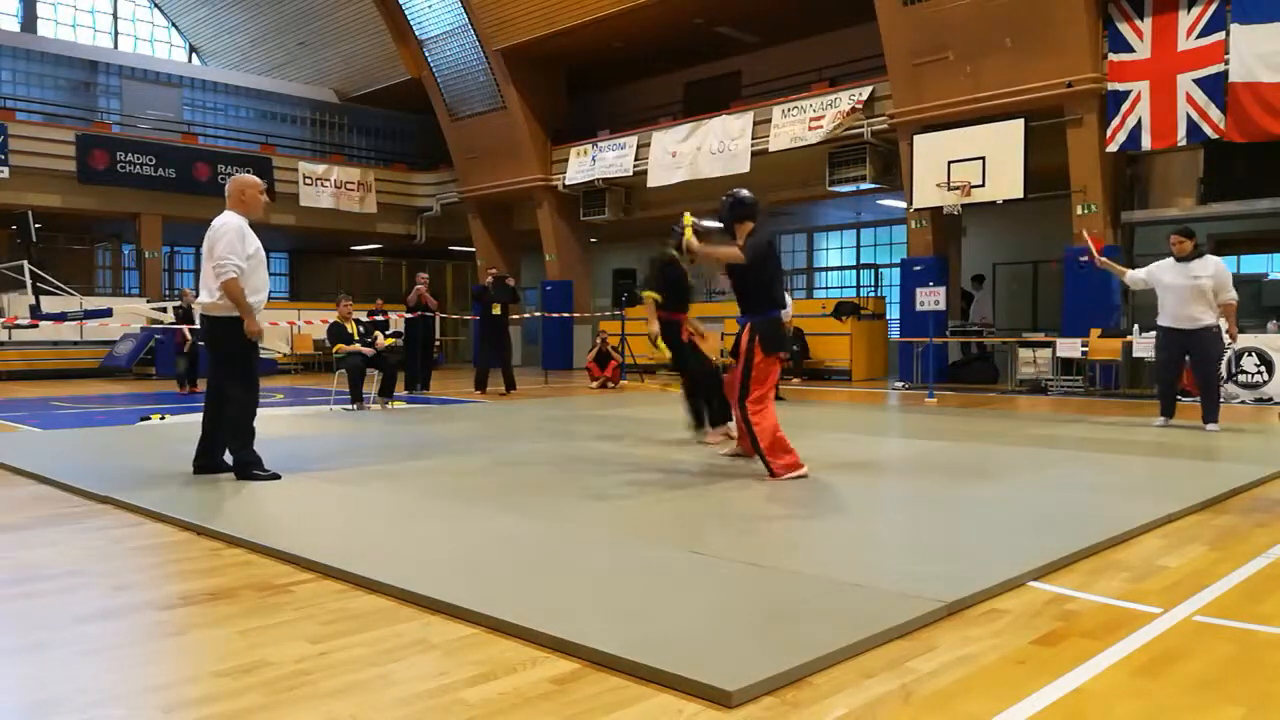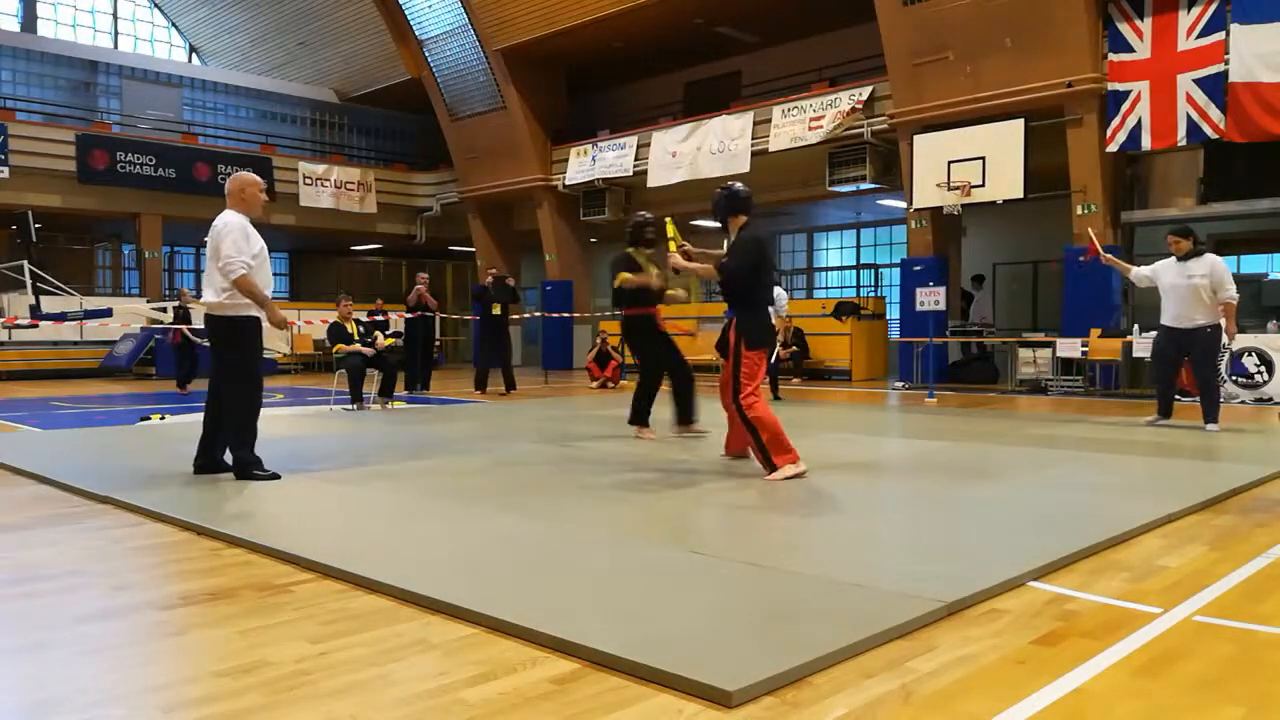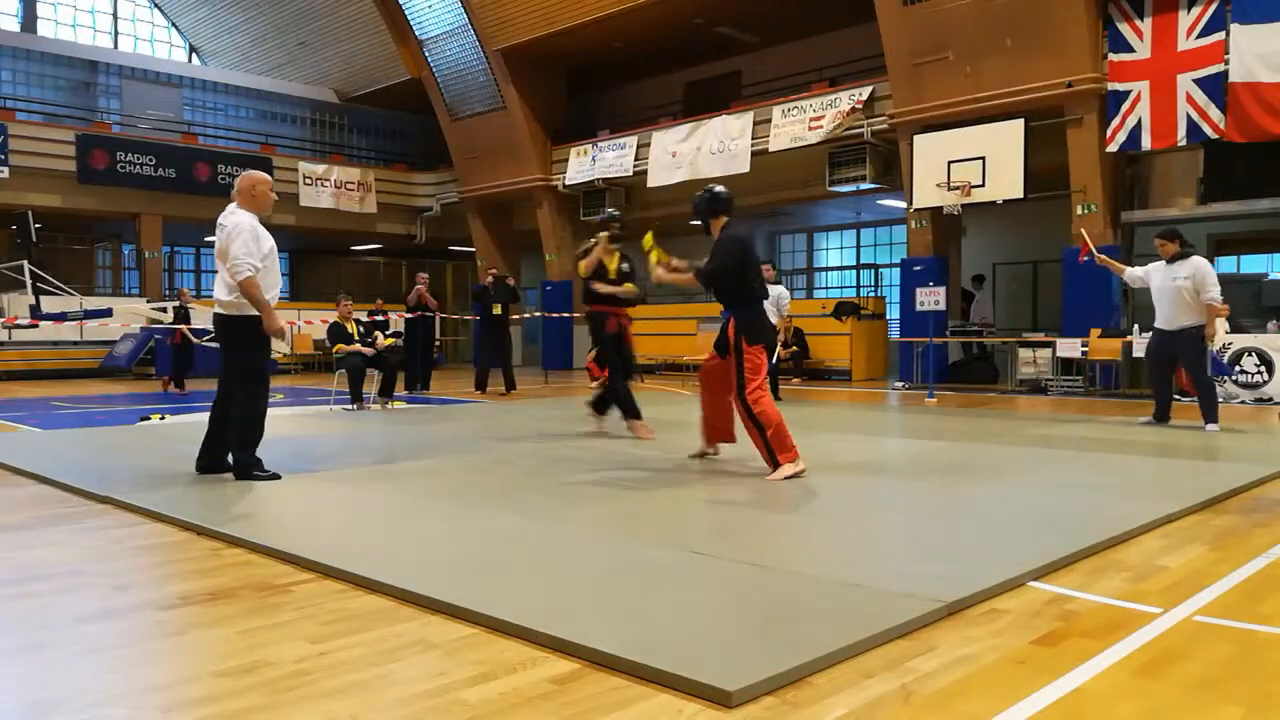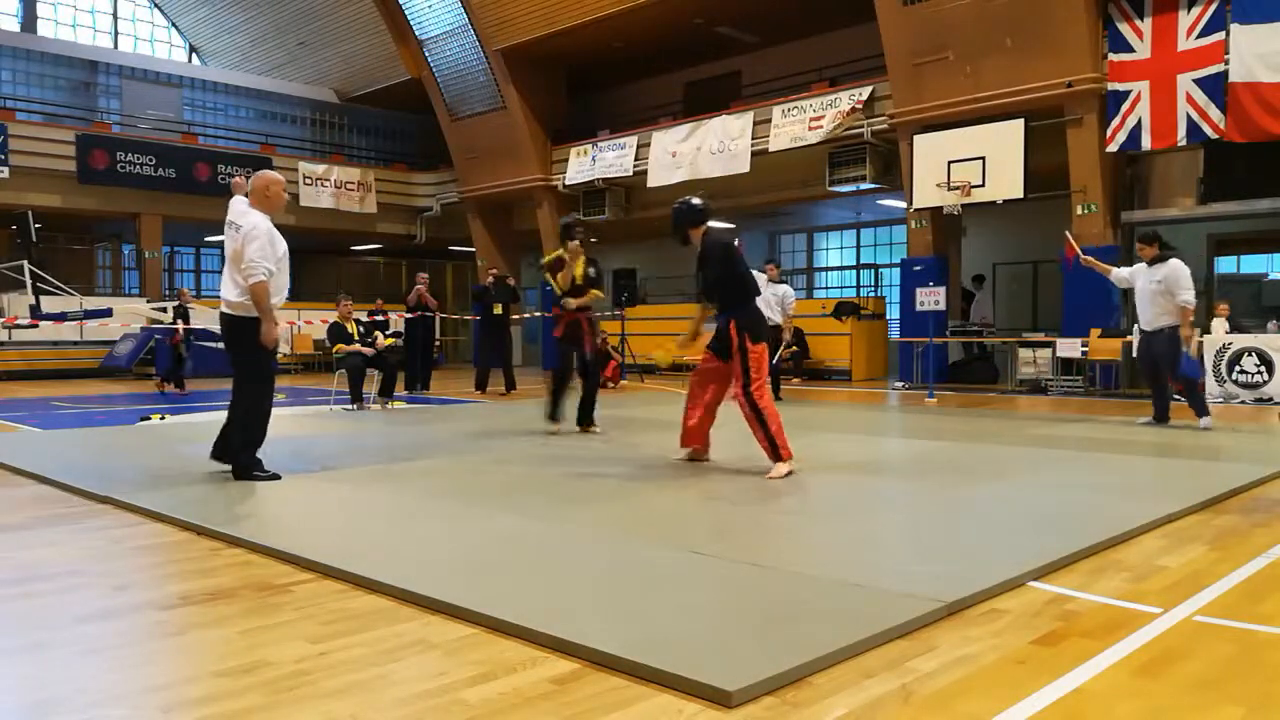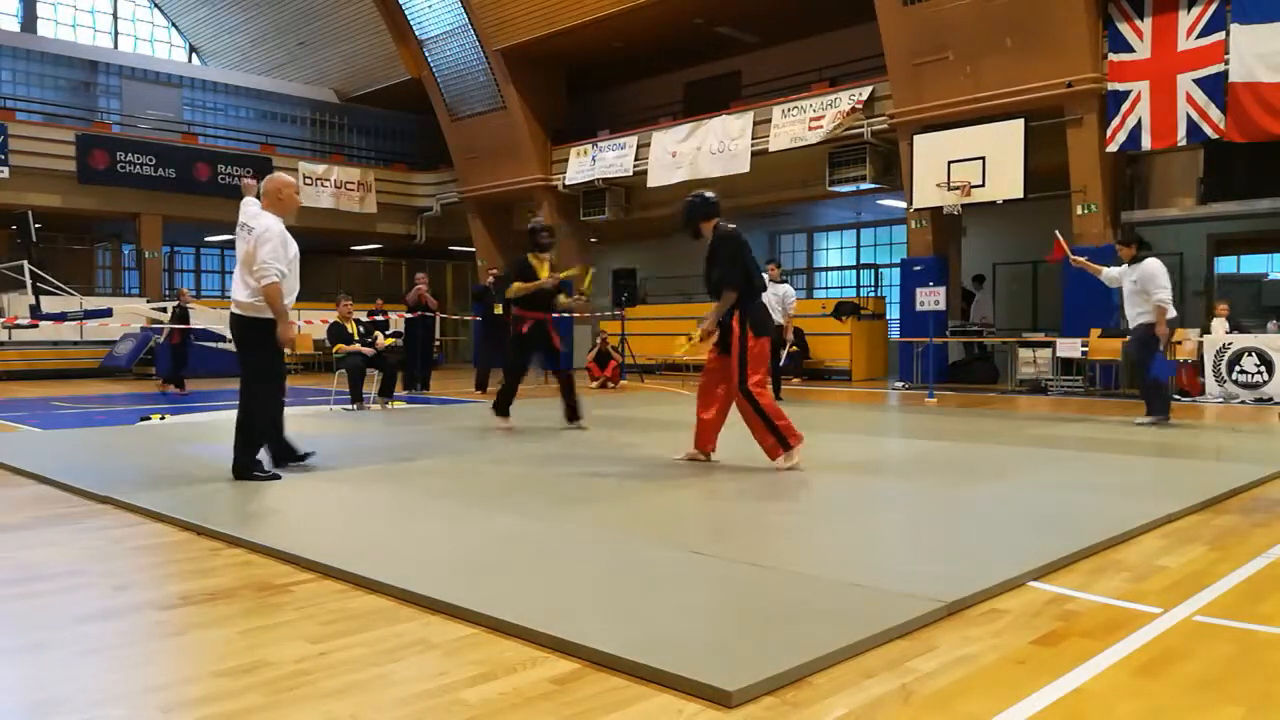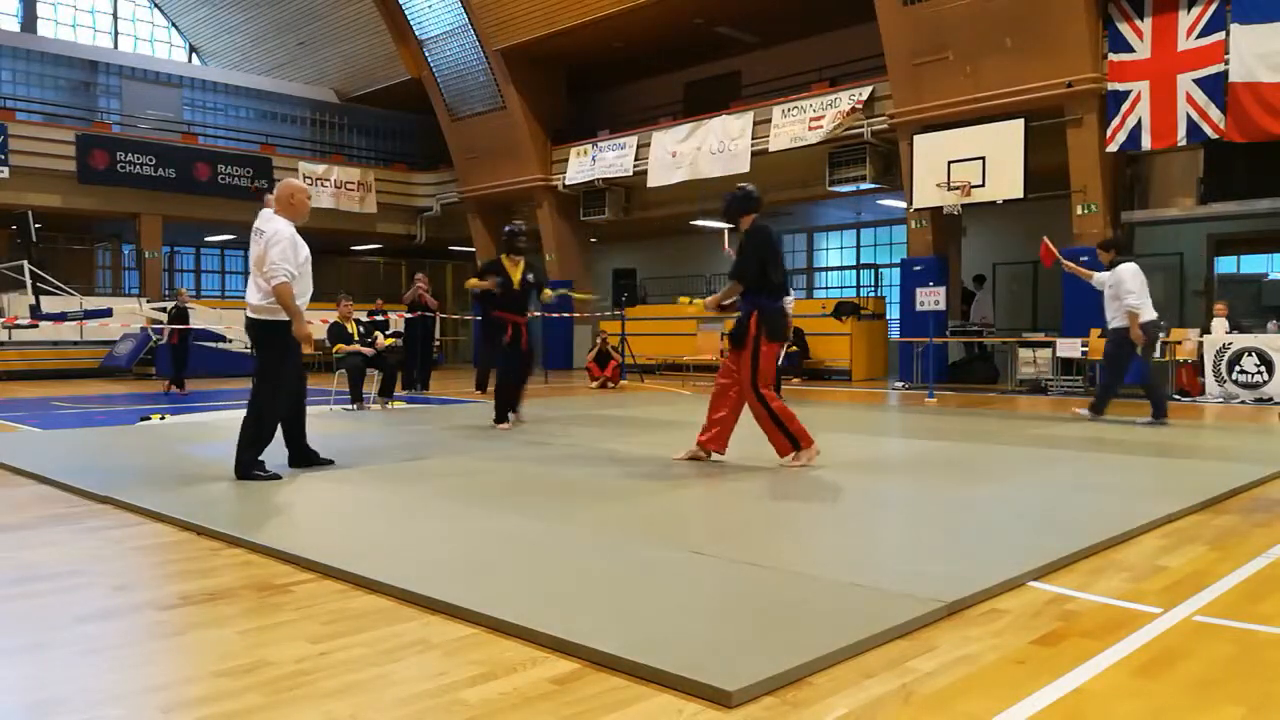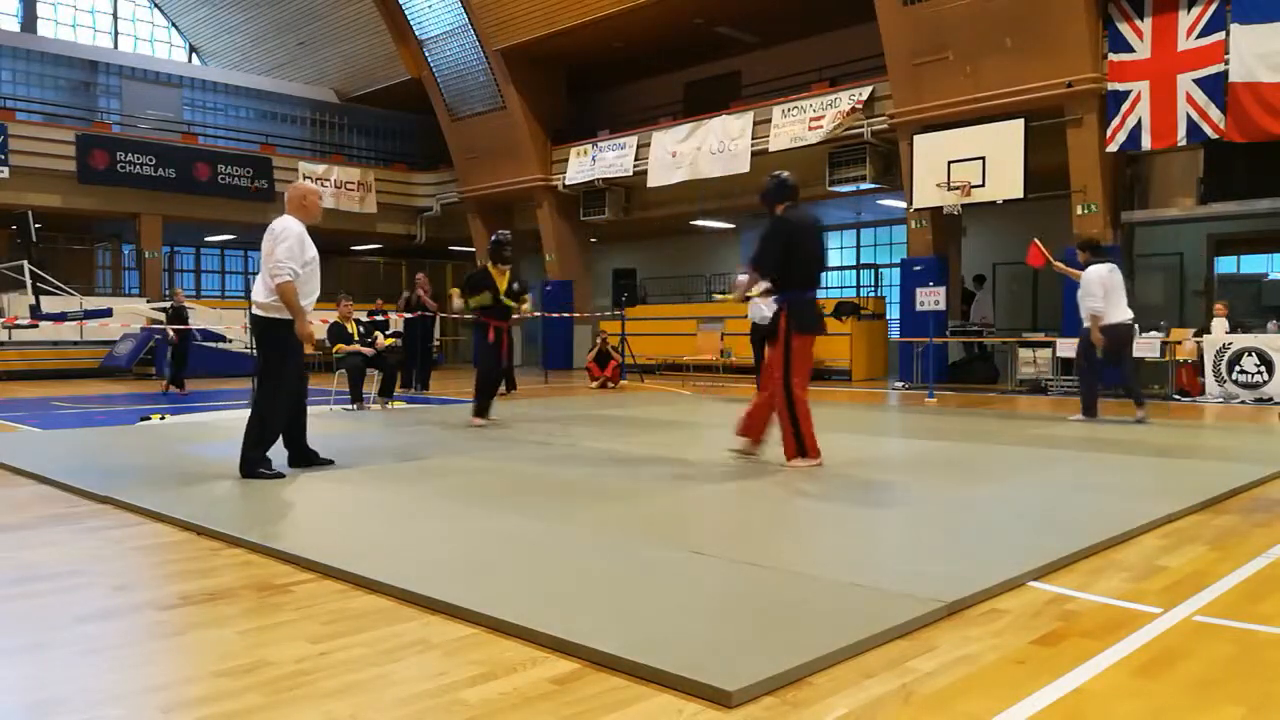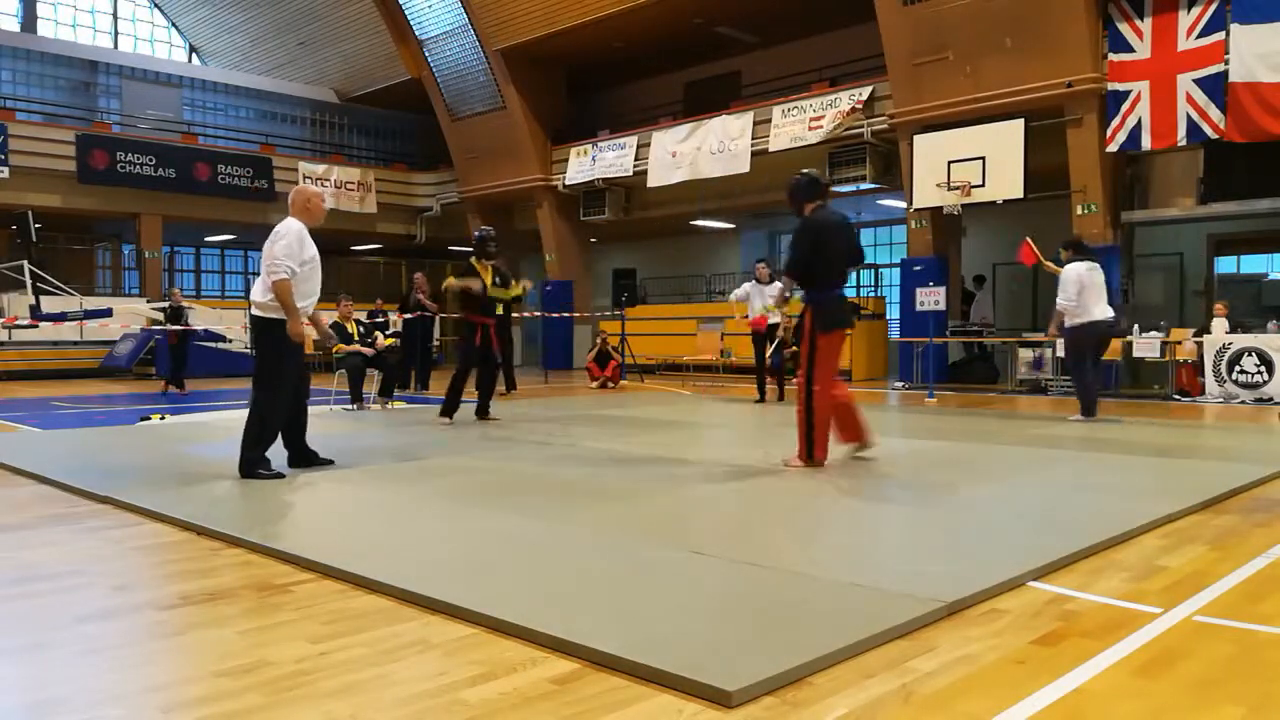
dt=0.2s
person 1, frame 1
left shoulder: (231, 224)
right shoulder: (232, 225)
right elbow: (229, 276)
right wrist: (250, 316)
left hip: (221, 319)
right hip: (230, 320)
left knee: (222, 389)
right knee: (242, 390)
left ankle: (208, 457)
right ankle: (245, 462)
person 1, frame 2
left shoulder: (230, 222)
right shoulder: (235, 224)
right elbow: (238, 273)
right wrist: (269, 307)
left hip: (225, 318)
right hip: (236, 319)
left knee: (223, 390)
right knee: (245, 390)
left ankle: (208, 457)
right ankle: (245, 462)
person 1, frame 3
left shoulder: (231, 216)
right shoulder: (245, 224)
right elbow: (244, 276)
left wrist: (239, 195)
right wrist: (269, 314)
left hip: (233, 316)
right hip: (245, 319)
left knee: (232, 390)
right knee: (251, 391)
left ankle: (213, 456)
right ankle: (245, 462)
person 1, frame 4
left shoulder: (239, 212)
right shoulder: (260, 227)
left elbow: (239, 198)
right elbow: (256, 278)
left wrist: (239, 188)
right wrist: (269, 322)
left hip: (238, 317)
right hip: (250, 320)
left knee: (249, 388)
right knee: (256, 389)
left ankle: (229, 449)
right ankle: (245, 463)
person 1, frame 5
left shoulder: (252, 213)
right shoulder: (272, 229)
left elbow: (250, 200)
right elbow: (269, 280)
left wrist: (250, 189)
right wrist: (284, 323)
left hip: (251, 318)
right hip: (260, 321)
left knee: (270, 387)
right knee: (259, 391)
left ankle: (280, 449)
right ankle: (245, 464)
person 1, frame 6
left shoulder: (266, 222)
right shoulder: (283, 232)
right elbow: (280, 281)
left wrist: (270, 205)
right wrist: (298, 321)
left hip: (273, 322)
right hip: (273, 323)
left knee: (292, 388)
right knee: (270, 393)
left ankle: (300, 452)
right ankle: (248, 462)
person 1, frame 7
left shoulder: (287, 227)
right shoulder: (292, 230)
right elbow: (283, 278)
right wrist: (300, 319)
left hip: (282, 321)
right hip: (277, 322)
left knee: (294, 388)
right knee: (274, 391)
left ankle: (299, 452)
right ankle: (253, 460)
person 1, frame 8
left shoulder: (299, 234)
right shoulder: (292, 230)
right elbow: (279, 276)
left wrist: (317, 321)
right wrist: (293, 319)
left hip: (285, 324)
right hip: (273, 323)
left knee: (296, 388)
right knee: (272, 392)
left ankle: (299, 452)
right ankle: (252, 460)
person 2, frame 1
left shoulder: (760, 242)
right shoulder: (754, 243)
left elbow: (739, 257)
right elbow: (735, 261)
left wrist: (700, 250)
right wrist: (703, 251)
left hip: (761, 331)
right hip: (760, 329)
left knee: (751, 400)
right knee: (737, 387)
left ankle: (788, 464)
right ankle: (746, 444)
person 2, frame 2
left shoulder: (750, 239)
right shoulder: (748, 238)
left elbow: (723, 273)
right elbow: (731, 259)
left wrist: (684, 266)
right wrist: (697, 253)
left hip: (747, 327)
right hip: (747, 324)
left knee: (745, 396)
right knee: (731, 386)
left ankle: (787, 461)
right ankle: (738, 444)
person 2, frame 3
left shoulder: (732, 240)
right shoulder: (733, 236)
left elbow: (706, 278)
right elbow: (715, 268)
left wrist: (667, 278)
right wrist: (684, 265)
left hip: (745, 326)
right hip: (738, 324)
left knee: (749, 393)
right knee: (713, 378)
left ankle: (787, 459)
right ankle: (713, 441)
person 2, frame 4
left shoulder: (717, 245)
right shoulder: (708, 247)
left elbow: (714, 299)
left wrist: (692, 332)
right wrist: (698, 329)
left hip: (744, 326)
right hip: (730, 326)
left knee: (751, 391)
right knee: (702, 383)
left ankle: (781, 457)
right ankle: (697, 446)
person 2, frame 5
left shoulder: (727, 238)
right shoulder: (720, 241)
left elbow: (734, 288)
left wrist: (713, 320)
right wrist: (713, 321)
left hip: (748, 321)
right hip: (736, 321)
left knee: (747, 387)
right knee: (712, 383)
left ankle: (788, 443)
right ankle: (703, 447)
person 2, frame 6
left shoulder: (754, 235)
right shoulder: (762, 234)
left elbow: (742, 279)
left wrist: (717, 299)
right wrist: (727, 301)
left hip: (763, 320)
right hip: (761, 318)
left knee: (758, 387)
right knee: (728, 382)
left ankle: (802, 446)
right ankle: (706, 445)
person 2, frame 7
left shoulder: (781, 224)
right shoulder: (811, 222)
left elbow: (760, 267)
left wrist: (743, 289)
left hip: (792, 311)
right hip: (805, 306)
left knee: (788, 382)
right knee: (775, 376)
left ankle: (806, 452)
right ankle: (752, 437)
person 2, frame 8
left shoulder: (810, 224)
right shoulder: (842, 221)
left elbow: (793, 270)
right elbow: (855, 259)
left wrist: (780, 296)
left hip: (820, 310)
right hip: (838, 306)
left knee: (812, 380)
right knee: (826, 377)
left ankle: (811, 454)
right ankle: (856, 435)
person 3, frame 1
left shoulder: (678, 264)
right shoulder: (666, 261)
right elbow: (649, 293)
left wrist: (694, 324)
right wrist: (653, 322)
left hip: (676, 327)
right hip: (668, 327)
left knee: (709, 371)
right knee: (697, 372)
left ankle: (718, 425)
right ankle: (701, 428)
person 3, frame 2
left shoulder: (651, 263)
right shoulder: (623, 260)
left elbow: (661, 294)
right elbow: (622, 280)
left wrist: (676, 295)
right wrist: (647, 279)
left hip: (652, 322)
right hip: (635, 322)
left knee: (680, 369)
right knee: (652, 372)
left ankle: (685, 422)
right ankle: (640, 423)
person 3, frame 3
left shoulder: (625, 260)
right shoulder: (589, 255)
left elbow: (632, 290)
right elbow: (584, 271)
left wrist: (610, 288)
right wrist: (600, 246)
left hip: (620, 318)
right hip: (599, 318)
left knee: (623, 368)
right knee: (616, 368)
left ankle: (598, 407)
right ankle: (633, 420)
person 3, frame 4
left shoulder: (592, 264)
right shoulder: (556, 262)
left elbow: (596, 294)
right elbow: (562, 285)
left wrist: (578, 301)
right wrist: (570, 259)
left hip: (585, 323)
right hip: (563, 323)
left knee: (591, 373)
right knee: (562, 369)
left ankle: (586, 421)
right ankle: (554, 417)
person 3, frame 5
left shoulder: (552, 268)
right shoulder: (521, 264)
left elbow: (557, 298)
right elbow: (511, 291)
left wrist: (570, 301)
right wrist: (540, 283)
left hip: (545, 324)
right hip: (524, 323)
left knee: (563, 369)
right knee: (515, 370)
left ankle: (573, 416)
right ankle: (501, 411)
person 3, frame 6
left shoulder: (531, 269)
right shoulder: (493, 266)
left elbow: (544, 291)
right elbow: (470, 283)
left wrist: (548, 295)
right wrist: (483, 285)
left hip: (521, 326)
right hip: (501, 324)
left knee: (523, 368)
right knee: (506, 369)
left ankle: (512, 407)
right ankle: (501, 417)
person 3, frame 7
left shoulder: (514, 278)
right shoulder: (480, 274)
left elbow: (525, 296)
right elbow: (458, 290)
left wrist: (526, 305)
right wrist: (457, 300)
left hip: (503, 330)
right hip: (484, 328)
left knee: (497, 372)
right knee: (487, 367)
left ankle: (482, 409)
right ankle: (479, 413)
person 3, frame 8
left shoulder: (497, 271)
right shoulder: (467, 270)
left elbow: (511, 290)
right elbow: (448, 284)
left wrist: (522, 285)
right wrist: (467, 283)
left hip: (489, 328)
right hip: (470, 326)
left knee: (490, 369)
right knee: (465, 367)
left ankle: (483, 410)
right ankle: (447, 412)
person 4, frame 1
left shoulder: (1213, 264)
right shoulder: (1161, 267)
left elbow: (1227, 297)
right elbow: (1134, 278)
left wrist: (1231, 324)
right wrist: (1108, 265)
left hip: (1204, 330)
right hip: (1169, 330)
left knee: (1207, 376)
right knee: (1166, 374)
left ankle: (1211, 420)
right ankle: (1166, 414)
person 4, frame 2
left shoulder: (1212, 262)
right shoulder: (1164, 266)
left elbow: (1228, 295)
right elbow: (1139, 275)
left wrist: (1230, 323)
right wrist: (1114, 262)
left hip: (1203, 330)
right hip: (1170, 329)
left knee: (1206, 376)
right knee: (1162, 371)
left ankle: (1211, 420)
right ankle: (1163, 413)
person 4, frame 3
left shoulder: (1197, 265)
right shoulder: (1156, 269)
left elbow: (1211, 297)
right elbow: (1132, 275)
left wrist: (1211, 325)
right wrist: (1108, 263)
left hip: (1192, 330)
right hip: (1163, 331)
left knee: (1201, 376)
right knee: (1157, 374)
left ankle: (1211, 420)
right ankle: (1161, 415)
person 4, frame 4
left shoulder: (1174, 267)
right shoulder: (1142, 269)
left elbow: (1186, 299)
right elbow: (1119, 276)
left wrist: (1185, 327)
right wrist: (1094, 264)
left hip: (1171, 329)
right hip: (1149, 331)
left knee: (1178, 372)
right knee: (1152, 375)
left ankle: (1203, 413)
right ankle: (1160, 415)
person 4, frame 5
left shoulder: (1149, 266)
right shoulder: (1131, 268)
left elbow: (1160, 297)
right elbow: (1109, 275)
left wrist: (1160, 324)
right wrist: (1084, 264)
left hip: (1153, 326)
right hip: (1146, 326)
left knee: (1141, 367)
right knee: (1151, 370)
left ankle: (1156, 412)
right ankle: (1160, 412)
person 4, frame 6
left shoulder: (1123, 271)
right shoulder: (1122, 270)
left elbow: (1132, 302)
right elbow: (1098, 279)
left wrist: (1134, 329)
right wrist: (1074, 269)
left hip: (1132, 329)
right hip: (1146, 326)
left knee: (1111, 370)
right knee: (1146, 371)
left ankle: (1095, 410)
right ankle: (1159, 413)
person 4, frame 7
left shoulder: (1093, 272)
right shoulder: (1111, 268)
left elbow: (1095, 306)
left wrist: (1095, 331)
right wrist: (1064, 269)
left hip: (1103, 329)
right hip: (1124, 325)
left knee: (1088, 370)
right knee: (1122, 368)
left ankle: (1089, 412)
right ankle: (1140, 405)
person 4, frame 8
left shoulder: (1071, 269)
right shoulder: (1095, 267)
left elbow: (1065, 302)
left wrist: (1054, 325)
left hip: (1082, 327)
right hip: (1105, 323)
left knee: (1081, 369)
right knee: (1090, 367)
left ankle: (1088, 411)
right ankle: (1090, 407)
